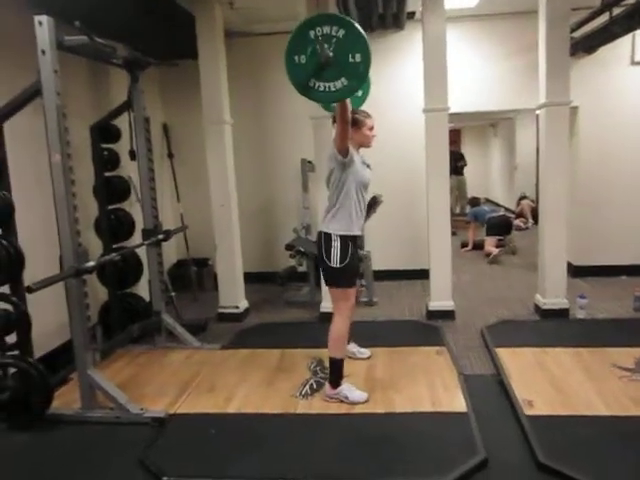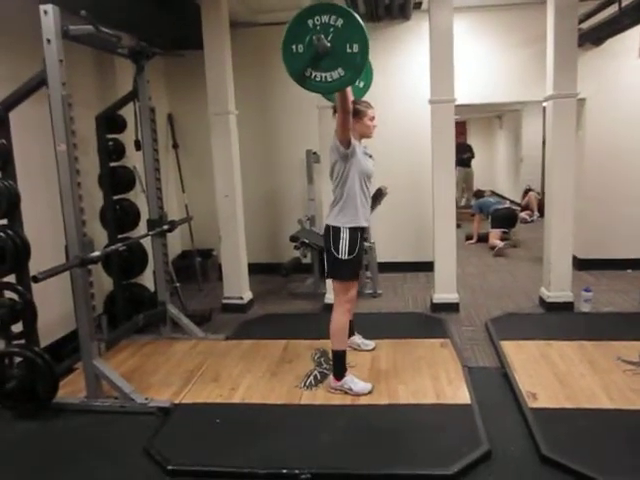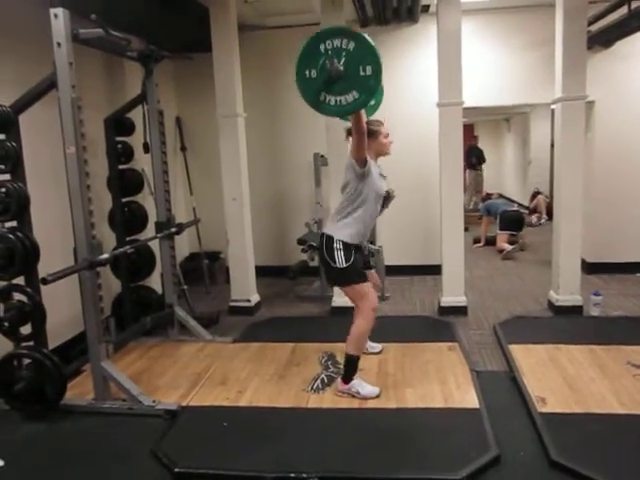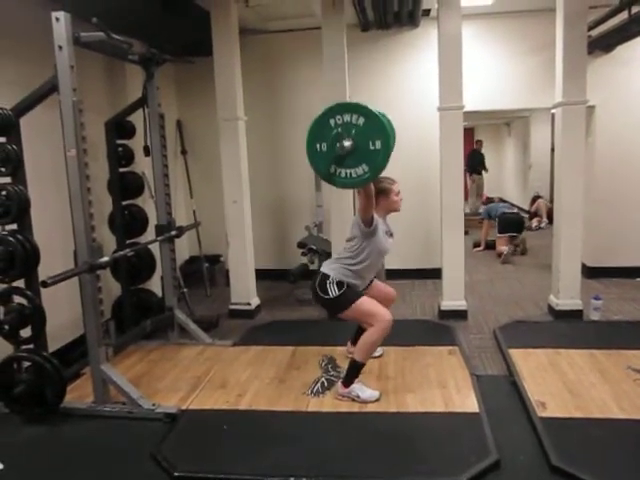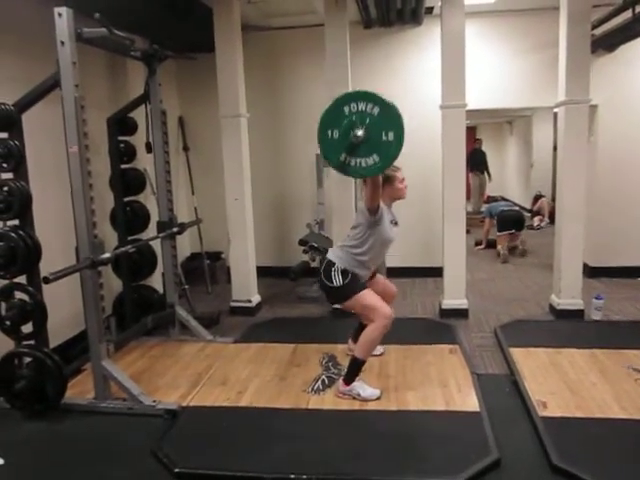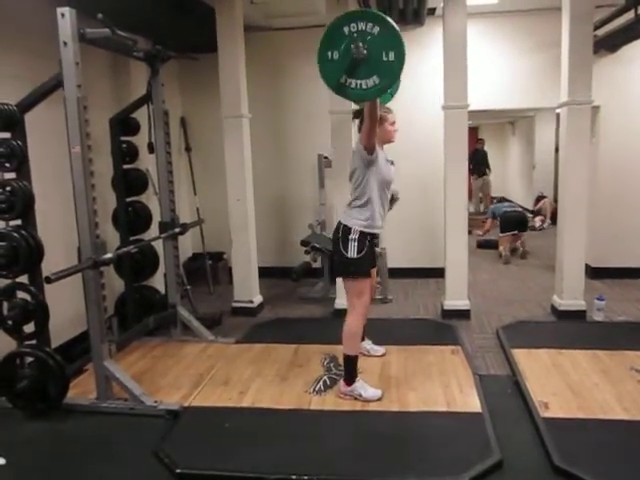
dt=0.5s
person 1, frame 1
left shoulder: (356, 157)
right shoulder: (343, 154)
left elbow: (347, 120)
right elbow: (343, 120)
left hip: (348, 235)
right hip: (336, 237)
left knee: (348, 300)
right knee: (344, 307)
left ankle: (344, 344)
right ankle: (335, 384)
person 1, frame 2
left shoulder: (357, 147)
right shoulder: (344, 146)
left elbow: (350, 109)
right elbow: (344, 110)
left wrist: (351, 85)
left hip: (353, 228)
right hip: (343, 230)
left knee: (351, 293)
right knee: (344, 300)
left ankle: (349, 336)
right ankle: (338, 377)
person 1, frame 3
left shoulder: (372, 166)
right shoulder: (360, 165)
right elbow: (358, 131)
right wrist: (356, 108)
left hip: (352, 242)
right hip: (339, 244)
left knee: (373, 286)
right knee: (368, 306)
left ankle: (358, 340)
right ankle: (347, 381)
person 1, frame 4
left shoulder: (381, 220)
right shoulder: (369, 222)
left elbow: (368, 191)
right elbow: (365, 192)
left hip: (346, 280)
right hip: (331, 284)
left knee: (388, 296)
right knee: (383, 319)
left ankle: (355, 344)
right ankle: (348, 385)
person 1, frame 5
left shoulder: (387, 209)
right shoulder: (375, 210)
left elbow: (374, 181)
right elbow: (373, 181)
left hip: (352, 269)
right hip: (336, 273)
left knee: (389, 293)
right knee: (384, 316)
left ankle: (356, 342)
right ankle: (348, 383)
person 1, frame 6
left shoulder: (378, 152)
right shoulder: (366, 151)
left elbow: (375, 119)
right elbow: (371, 118)
left hip: (365, 232)
right hip: (354, 233)
left knee: (368, 292)
right knee: (358, 305)
left ankle: (359, 341)
right ankle: (349, 383)
